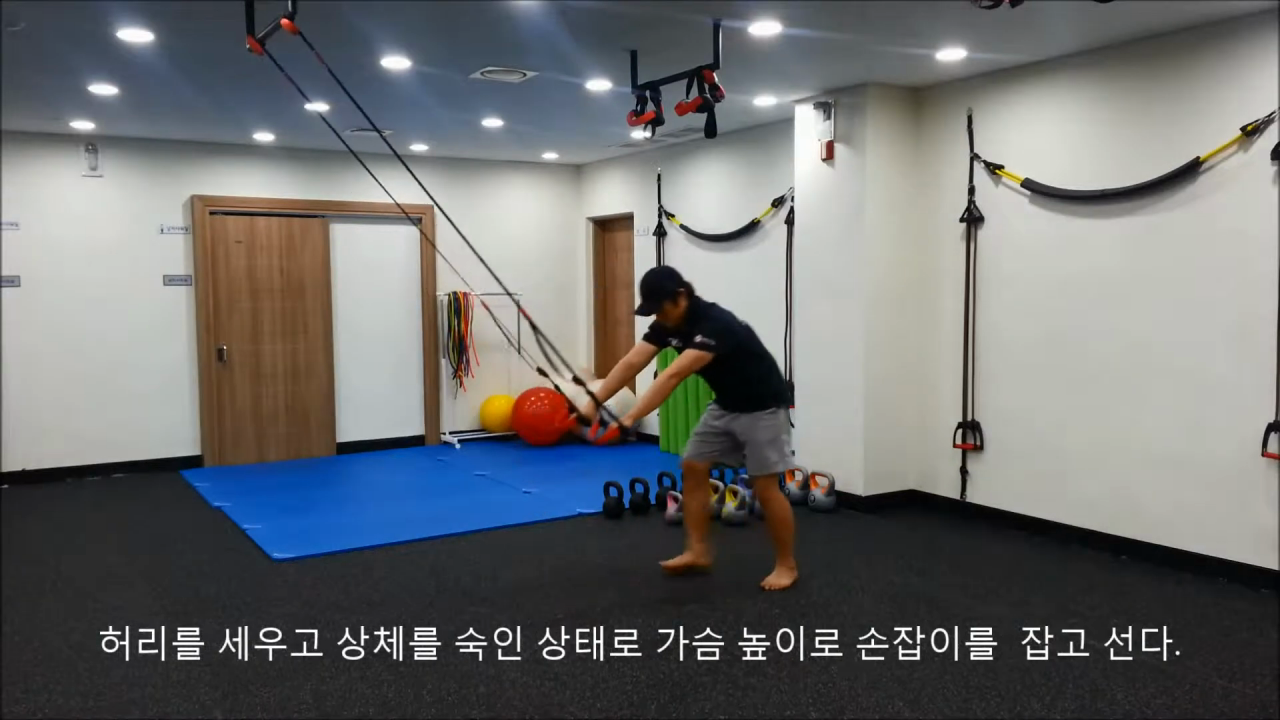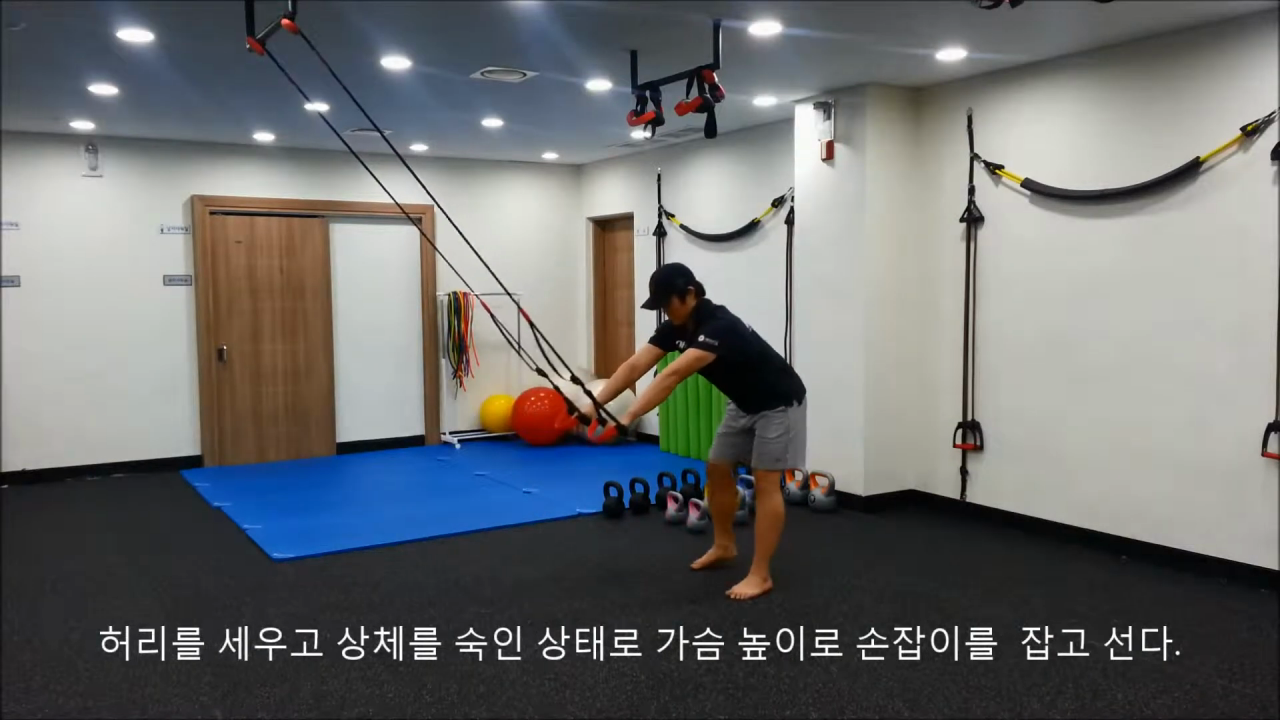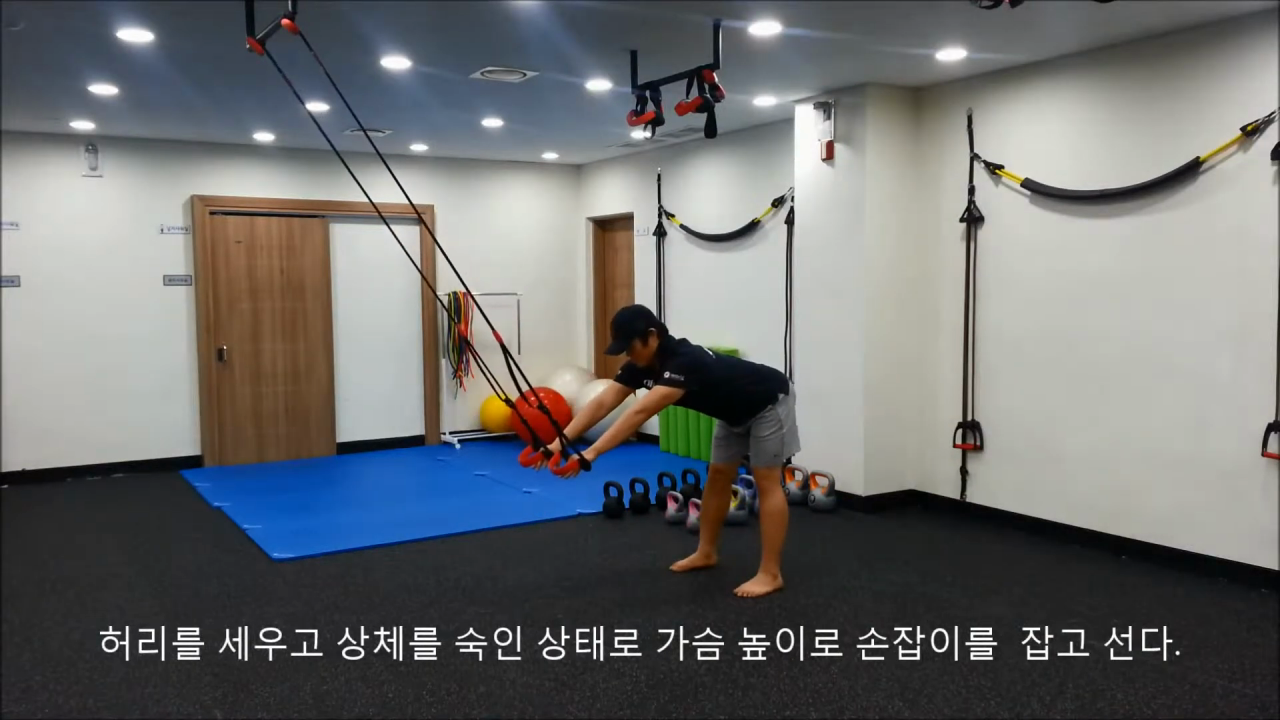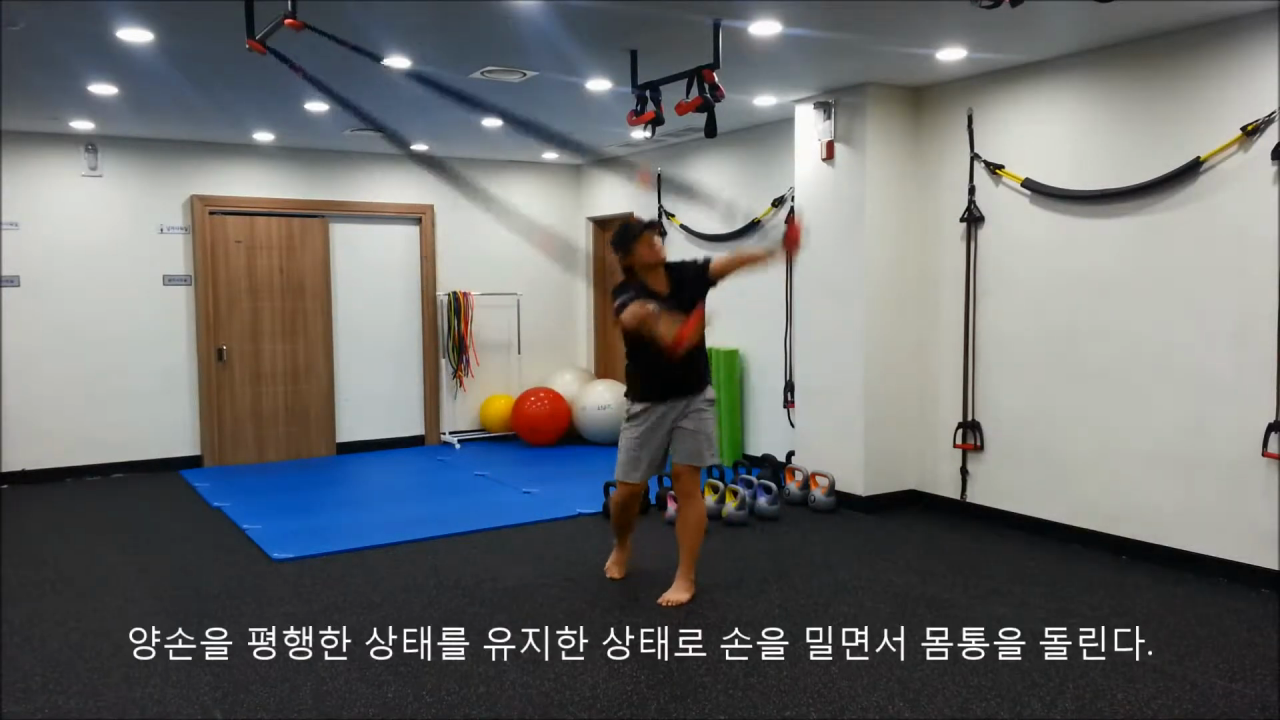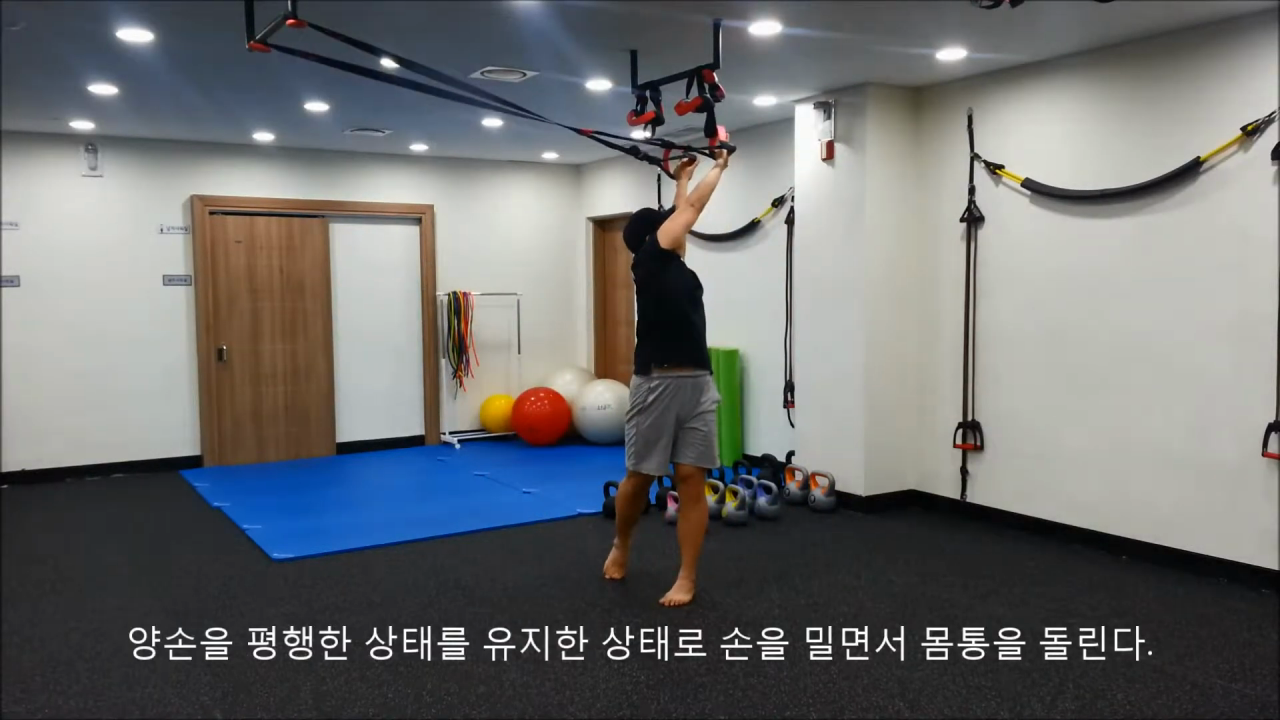
dt=1s
person 1, frame 1
left shoulder: (715, 324)
right shoulder: (668, 325)
left elbow: (672, 377)
right elbow: (631, 364)
left wrist: (630, 419)
right wrist: (593, 404)
left hip: (763, 406)
right hip: (726, 405)
left knee: (764, 487)
right knee: (693, 469)
left ankle: (787, 564)
right ankle: (698, 552)
person 1, frame 2
left shoulder: (719, 326)
right shoulder: (675, 327)
left elbow: (673, 375)
right elbow: (635, 365)
left wrist: (629, 416)
right wrist: (595, 404)
left hip: (778, 403)
right hip: (744, 404)
left knee: (766, 483)
right knee: (717, 470)
left ankle: (761, 574)
right ankle: (723, 546)
person 1, frame 3
left shoulder: (685, 361)
right shoulder: (641, 366)
left elbow: (640, 413)
right elbow: (602, 403)
left wrist: (593, 453)
right wrist: (560, 442)
left hip: (769, 402)
right hip: (735, 411)
left knee: (766, 480)
right knee: (718, 476)
left ankle: (770, 573)
right ankle: (706, 553)
person 1, frame 4
left shoulder: (689, 274)
right shoulder: (627, 295)
left elbow: (731, 262)
right elbow: (640, 317)
left wrist: (772, 250)
right wrist: (664, 326)
left hip: (694, 398)
right hip: (648, 403)
left knee: (686, 483)
right knee: (628, 488)
left ankle: (686, 578)
right ankle: (620, 548)
person 1, frame 5
left shoulder: (672, 263)
right shoulder: (649, 259)
left elbow: (685, 213)
right elbow: (689, 209)
left wrist: (682, 177)
right wrist: (718, 166)
left hip: (697, 383)
right hip: (656, 383)
left knee: (691, 481)
right knee: (639, 476)
left ankle: (687, 578)
right ankle: (620, 547)
